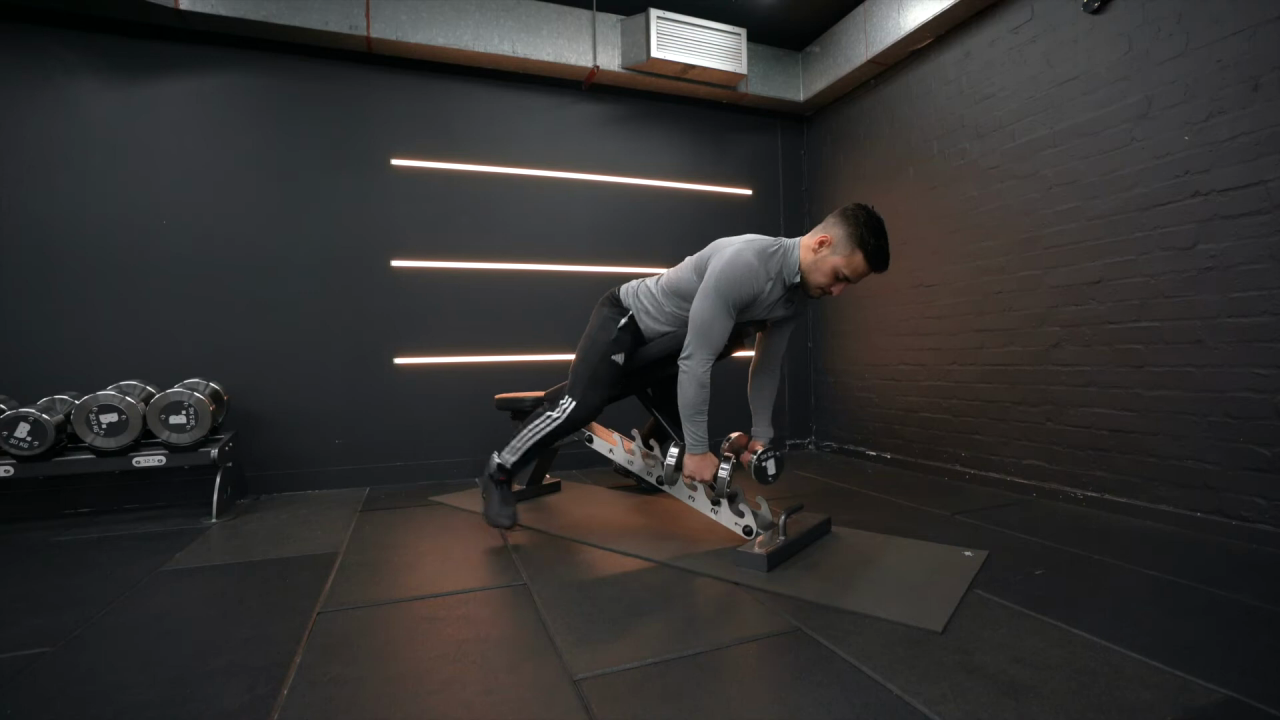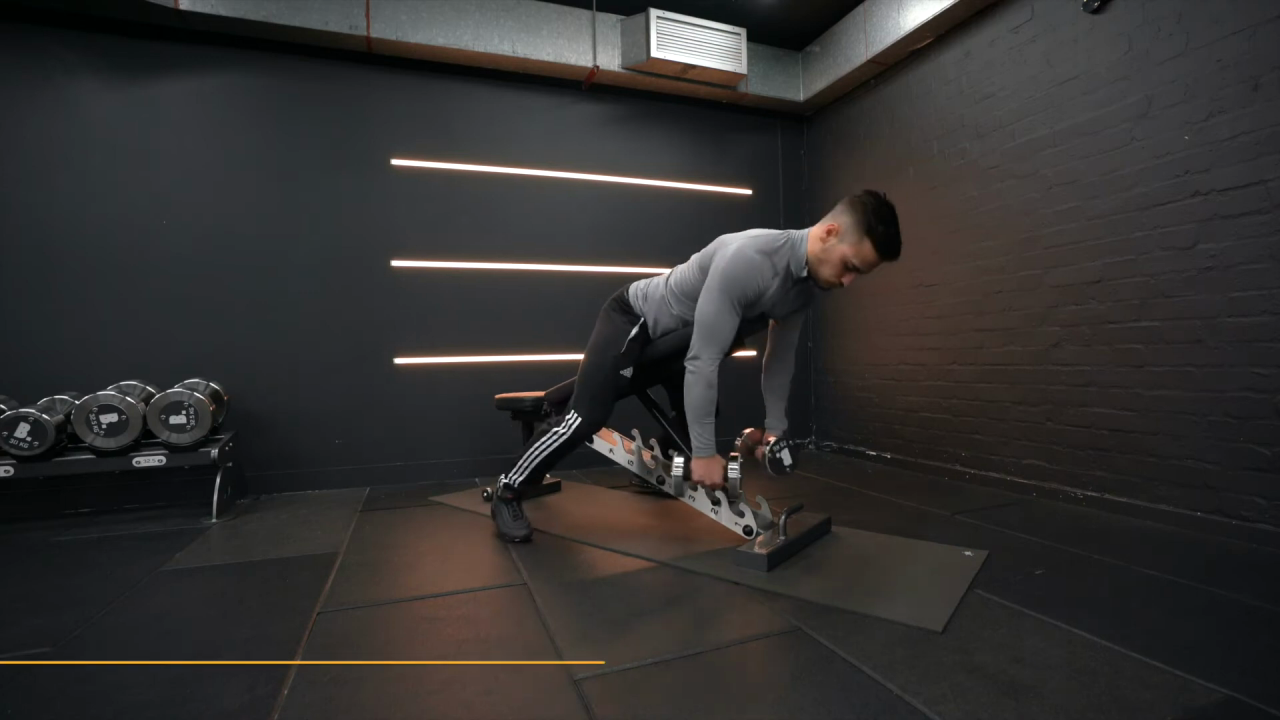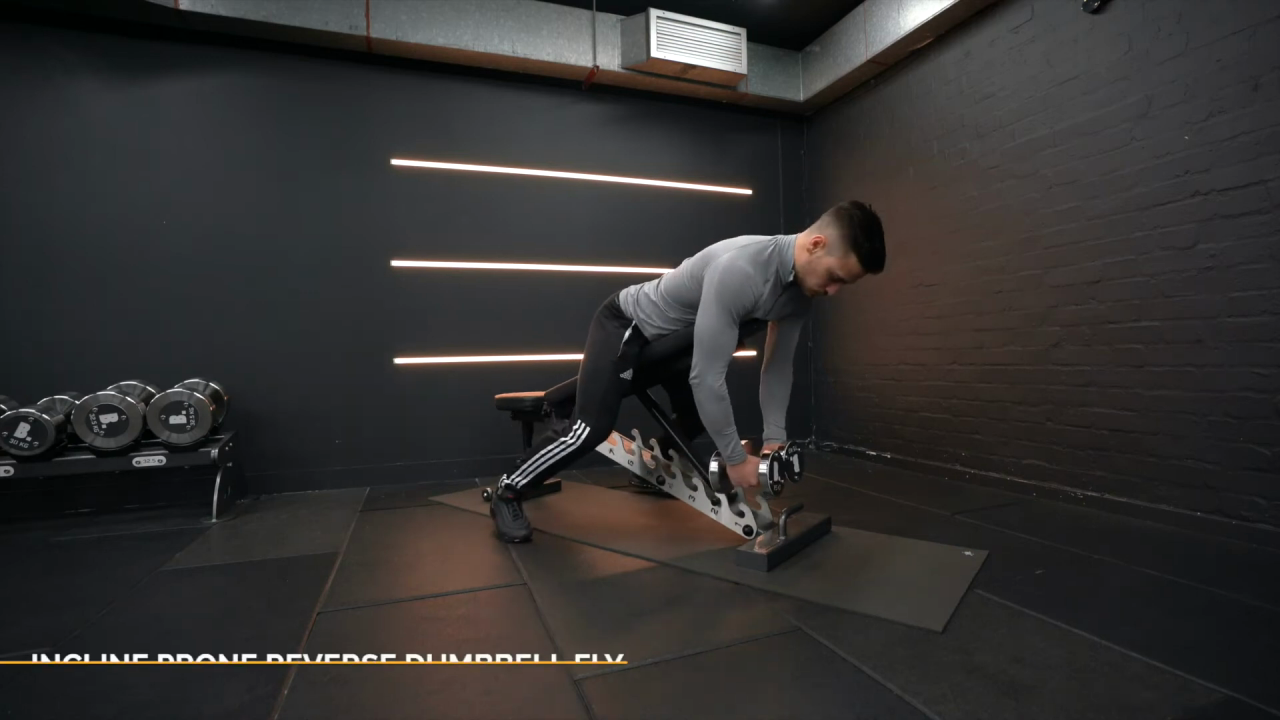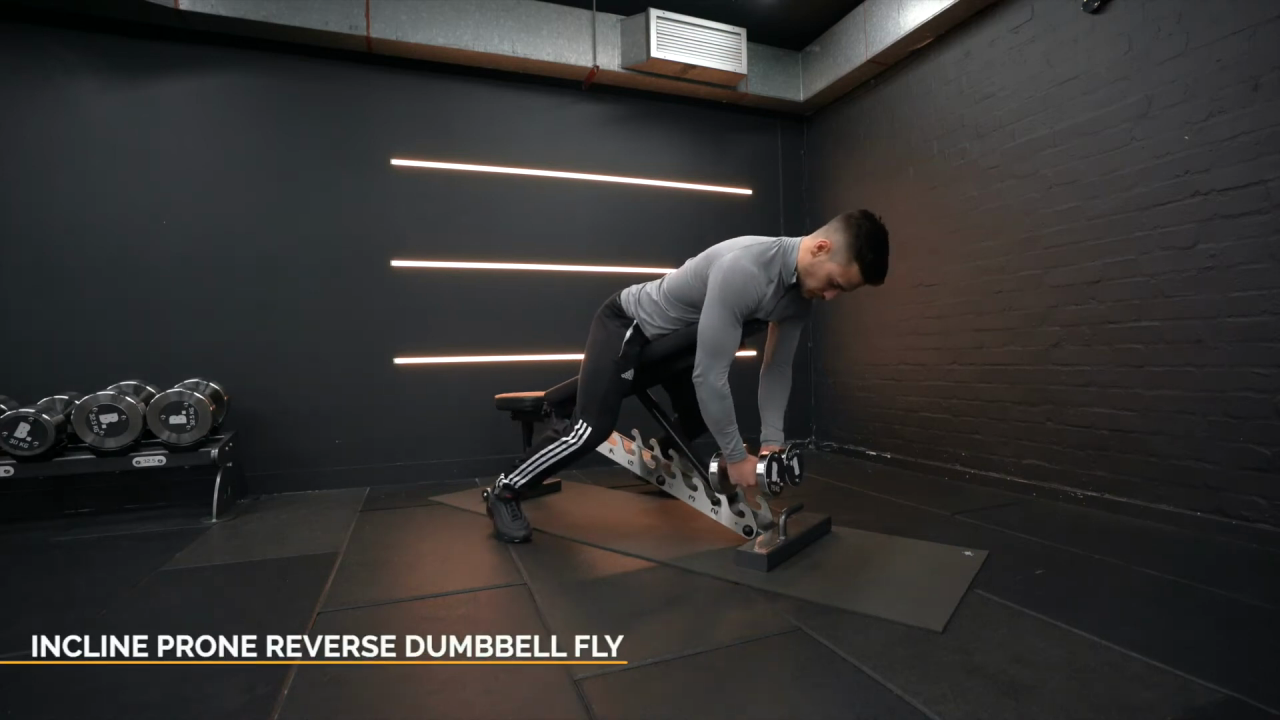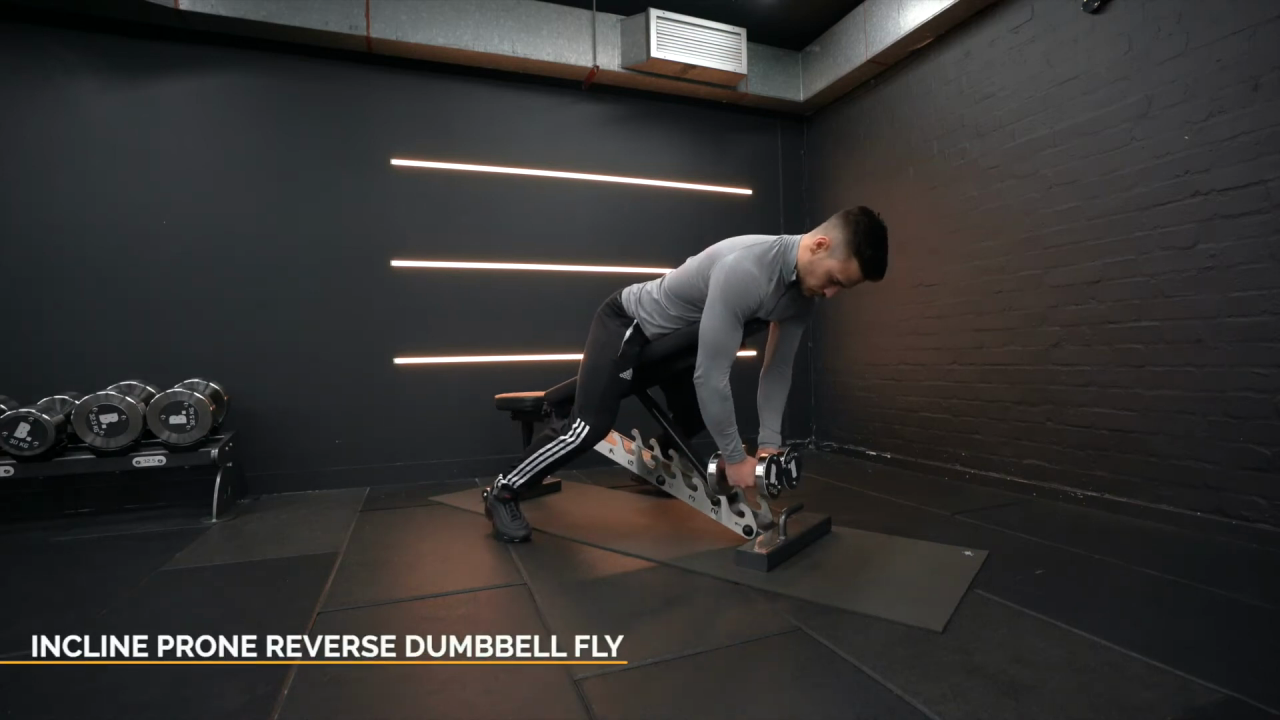
dt=1s
person 1, frame 1
left shoulder: (796, 293)
right shoulder: (744, 265)
left elbow: (768, 364)
right elbow: (697, 361)
left wrist: (760, 434)
right wrist: (696, 450)
left hip: (666, 333)
right hip: (626, 316)
left knee: (678, 411)
right knee: (583, 404)
right ankle: (499, 473)
person 1, frame 2
left shoulder: (806, 282)
right shoulder: (747, 260)
left elbow: (780, 356)
right elbow: (703, 361)
left wrist: (774, 427)
right wrist: (703, 454)
left hip: (676, 331)
right hip: (634, 319)
left knee: (698, 415)
right knee: (587, 418)
right ankle: (508, 492)
person 1, frame 3
left shoulder: (799, 289)
right shoulder: (739, 270)
left elbow: (778, 365)
right elbow: (707, 376)
left wrist: (774, 438)
right wrist: (736, 459)
left hip: (671, 334)
right hip: (627, 324)
left knee: (699, 414)
right knee: (592, 428)
right ankle: (508, 493)
person 1, frame 4
left shoulder: (800, 293)
right shoulder: (743, 269)
left elbow: (777, 367)
right elbow: (709, 374)
left wrist: (772, 441)
right wrist: (736, 457)
left hip: (672, 334)
right hip: (628, 324)
left knee: (700, 415)
right knee: (592, 427)
right ankle: (504, 492)
person 1, frame 5
left shoulder: (802, 290)
right shoulder: (744, 270)
left elbow: (778, 367)
right elbow: (711, 375)
left wrist: (769, 443)
right wrist: (735, 459)
left hip: (672, 334)
right hip: (629, 323)
left knee: (696, 418)
right knee: (591, 426)
right ankle: (503, 492)
